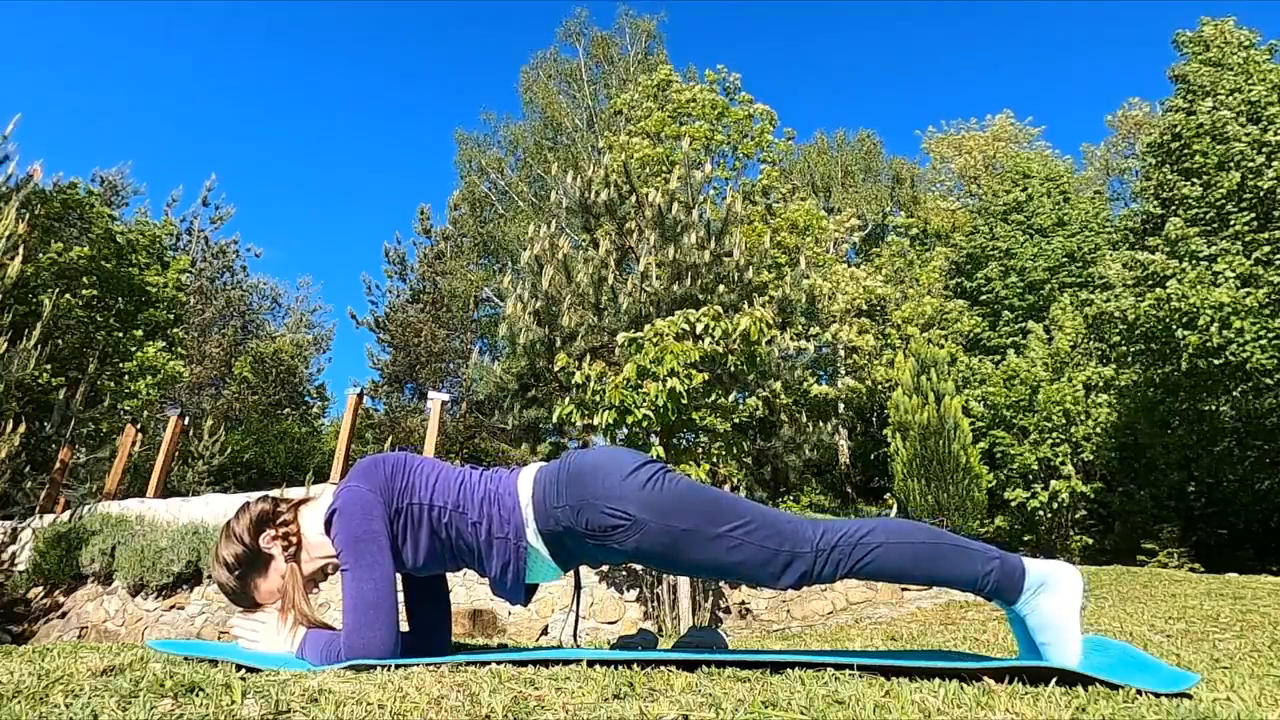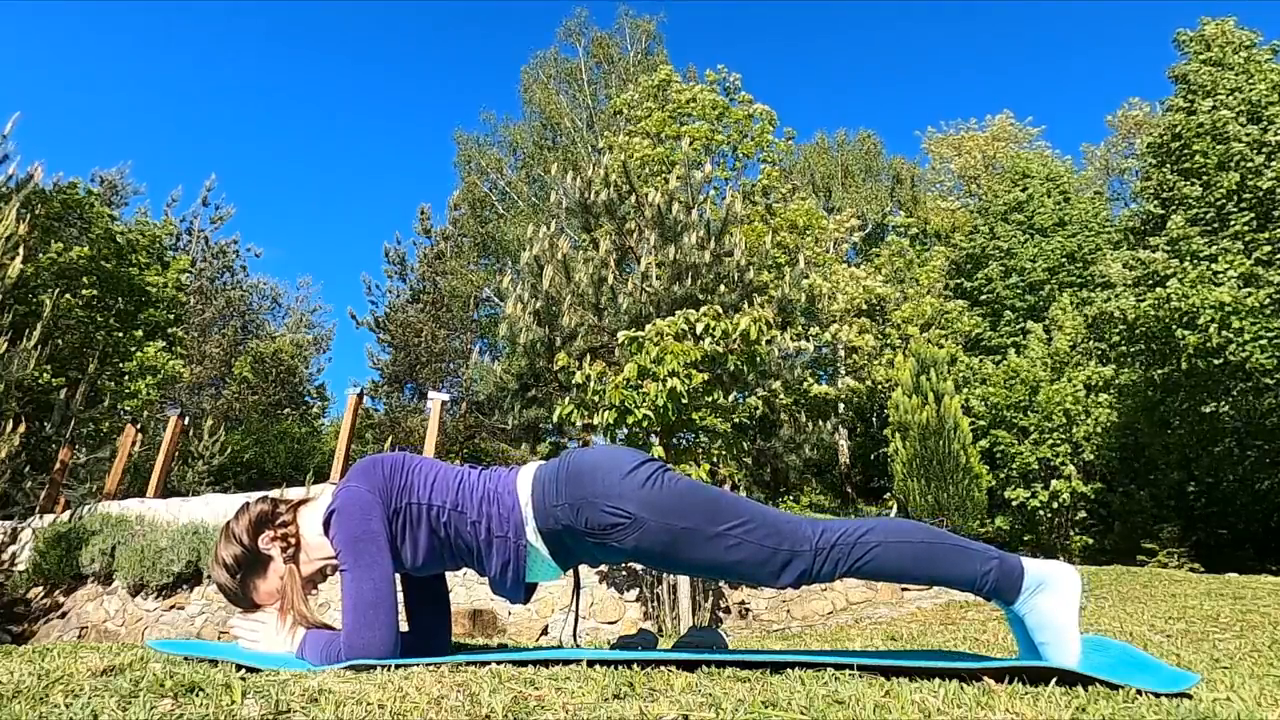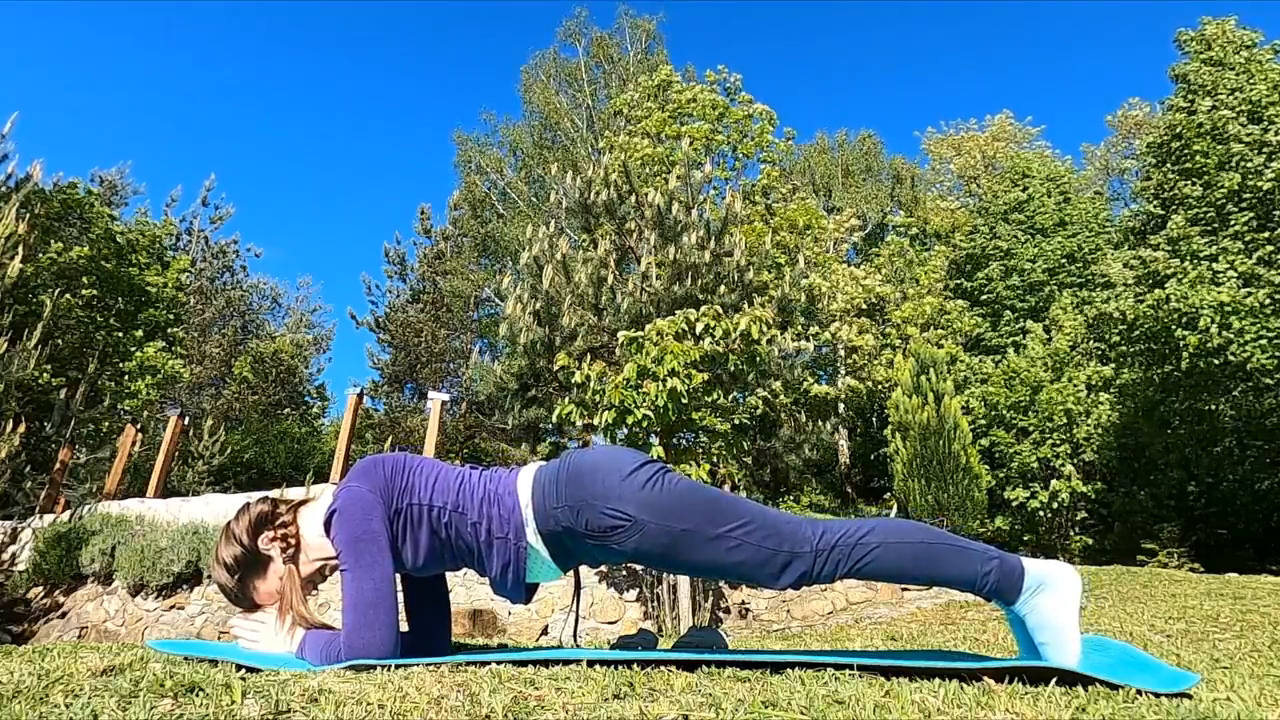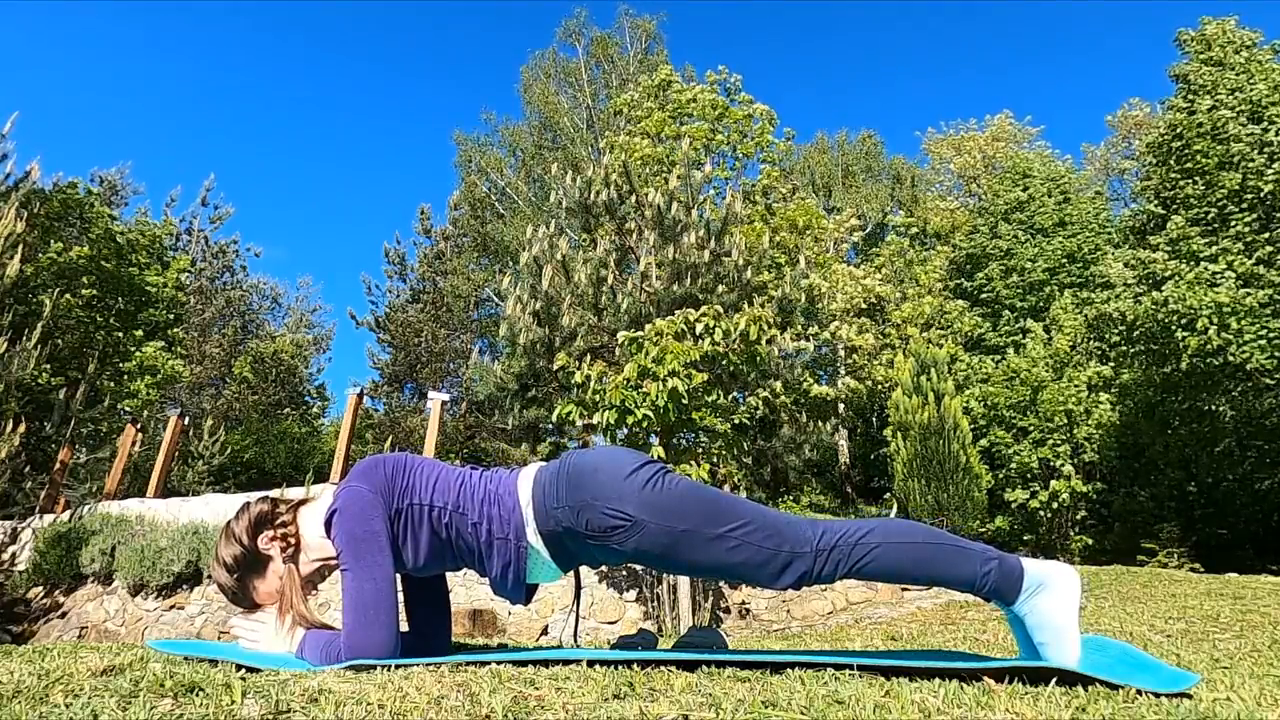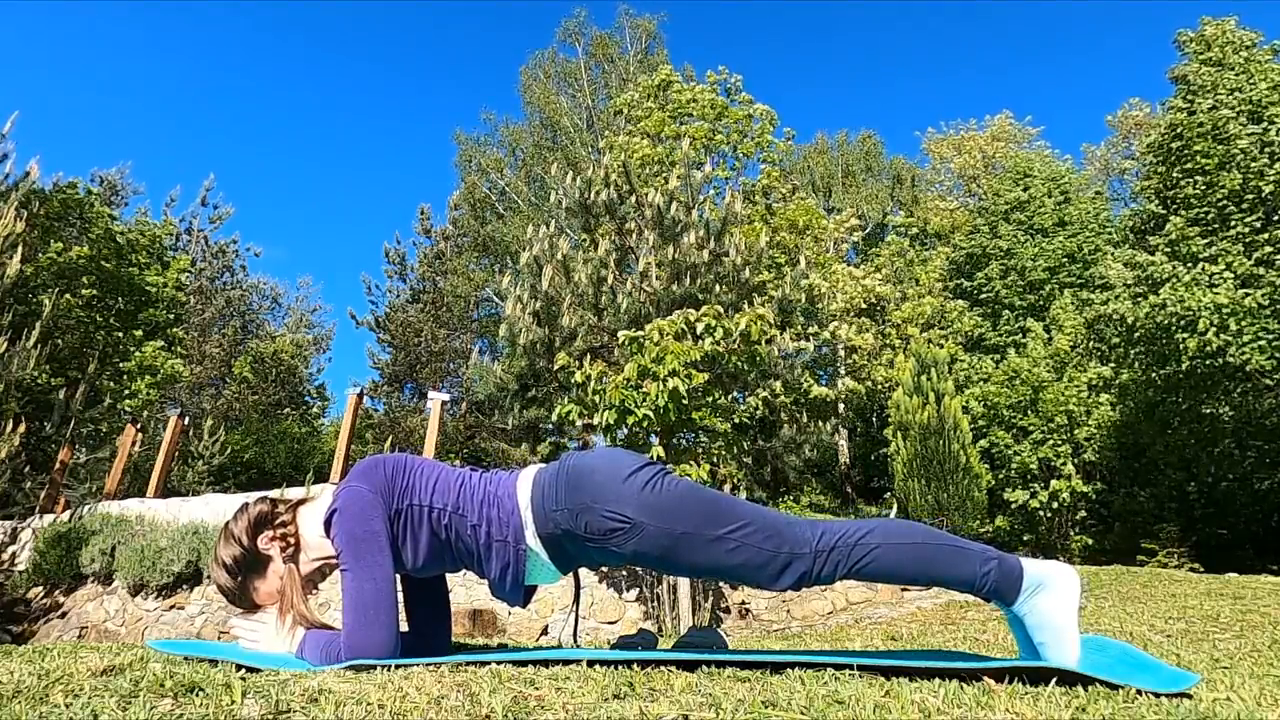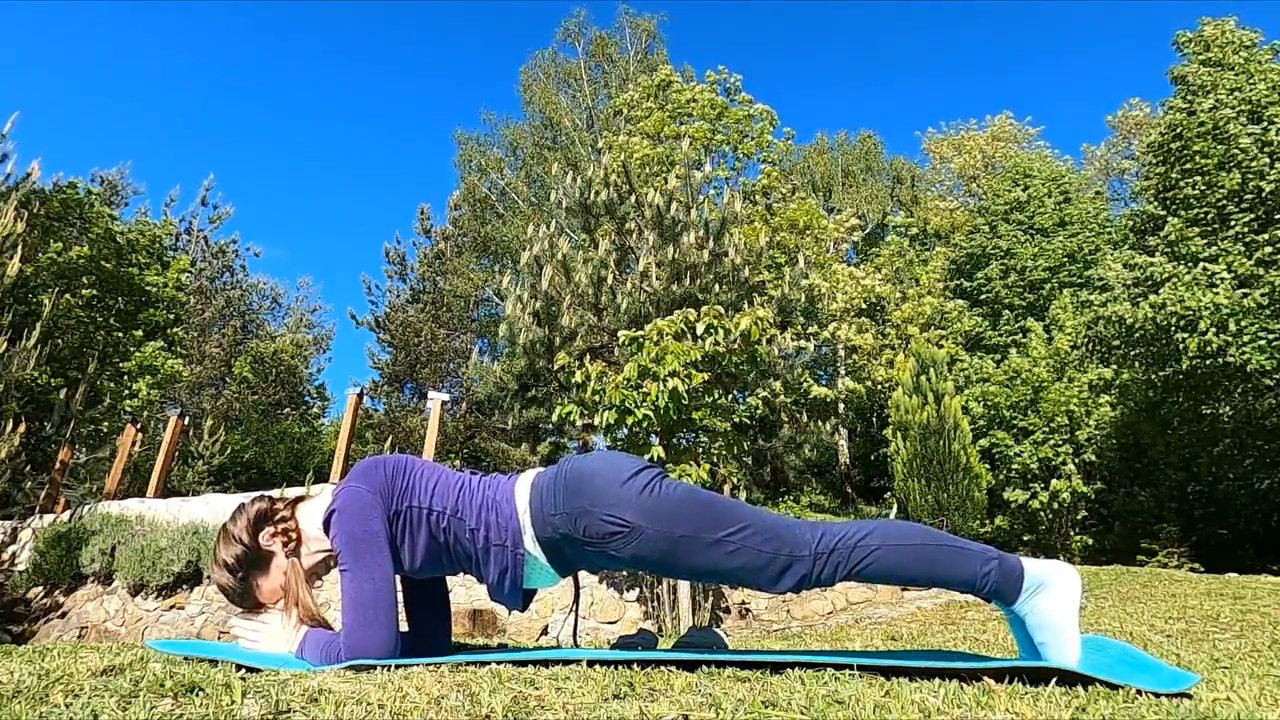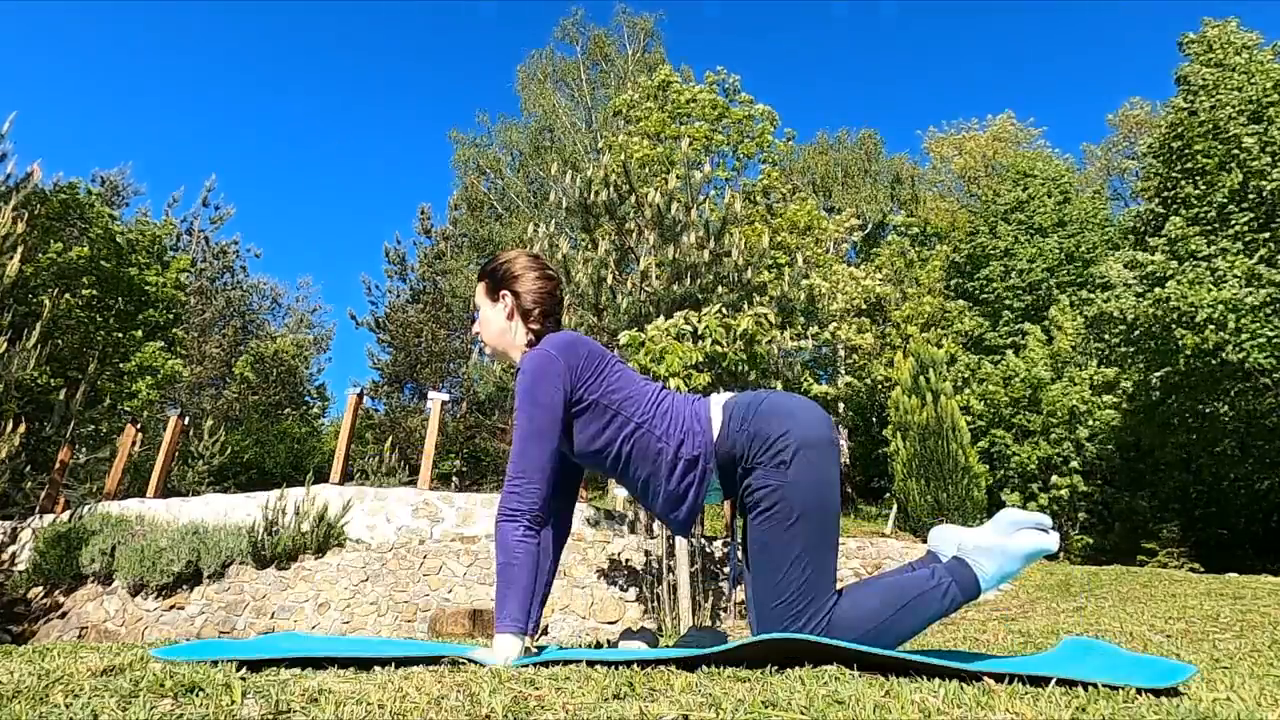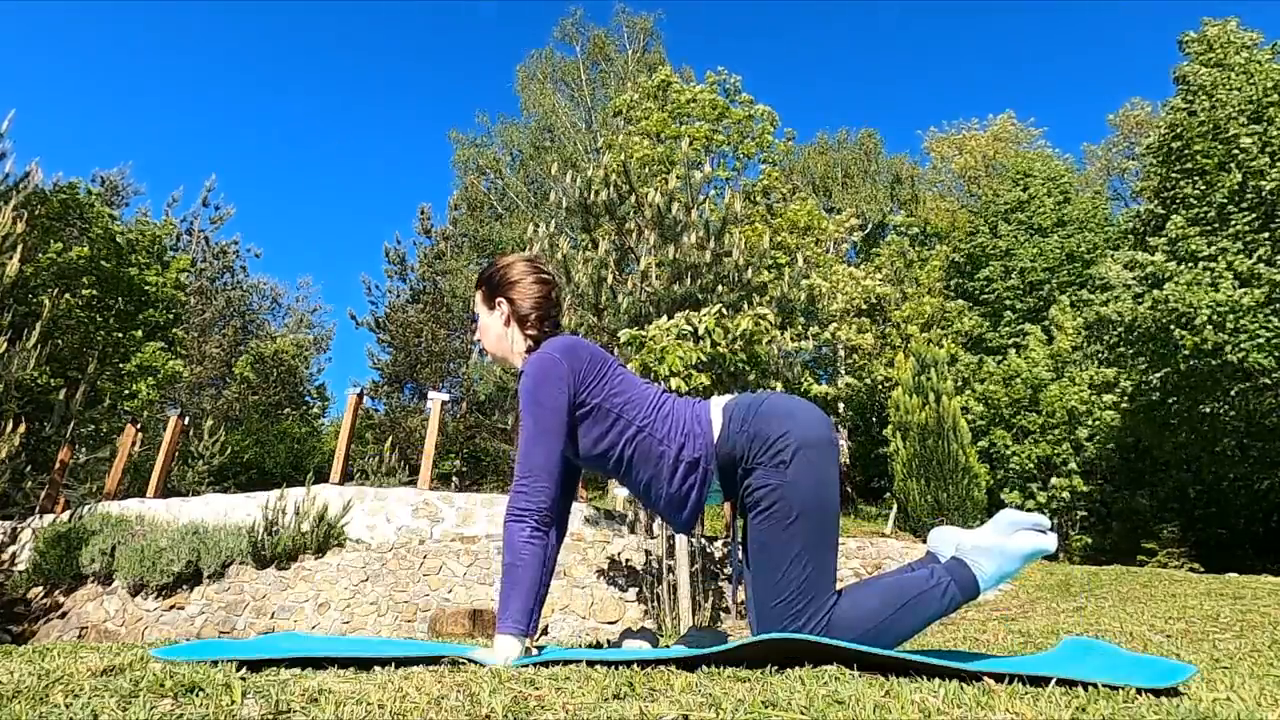
dt=0.4s
person 1, frame 1
left shoulder: (357, 502)
right shoulder: (384, 522)
left elbow: (374, 646)
right elbow: (426, 641)
left wrist: (294, 638)
right wrist: (297, 621)
left hip: (595, 503)
right hip: (588, 507)
left knee: (812, 551)
right knee: (809, 547)
left ankle: (1023, 579)
right ankle: (1016, 579)
person 1, frame 2
left shoulder: (355, 502)
right shoulder: (386, 522)
left elbow: (373, 645)
right elbow: (428, 642)
left wrist: (293, 639)
right wrist: (293, 622)
left hip: (595, 500)
right hip: (586, 504)
left knee: (809, 551)
right knee: (803, 549)
left ankle: (1022, 577)
right ankle: (1014, 579)
person 1, frame 3
left shoulder: (356, 503)
right shoulder: (384, 524)
left elbow: (373, 647)
right elbow: (426, 643)
left wrist: (294, 640)
right wrist: (299, 624)
left hip: (594, 503)
right hip: (588, 506)
left knee: (812, 552)
right knee: (808, 550)
left ankle: (1022, 580)
right ankle: (1015, 581)
person 1, frame 4
left shoulder: (358, 499)
right shoulder: (388, 521)
left elbow: (373, 645)
right elbow: (428, 641)
left wrist: (290, 639)
right wrist: (297, 624)
left hip: (596, 500)
right hip: (588, 506)
left knee: (809, 553)
right knee: (804, 551)
left ankle: (1020, 577)
right ankle: (1013, 579)
person 1, frame 5
left shoulder: (358, 499)
right shoulder: (386, 522)
left elbow: (374, 645)
right elbow: (428, 643)
left wrist: (295, 640)
right wrist: (305, 625)
left hip: (595, 506)
right hip: (588, 508)
left knee: (812, 553)
right knee: (809, 551)
left ankle: (1021, 579)
right ankle: (1014, 581)
person 1, frame 6
left shoulder: (358, 495)
right shoulder: (380, 518)
left elbow: (372, 644)
right elbow: (429, 642)
left wrist: (297, 639)
right wrist: (299, 626)
left hip: (595, 509)
right hip: (586, 511)
left knee: (813, 554)
right knee: (813, 551)
left ankle: (1022, 578)
right ankle: (1014, 580)
person 1, frame 7
left shoulder: (551, 359)
right shoulder: (555, 378)
left elbow: (522, 509)
right elbow: (551, 517)
left wrist: (506, 642)
right wrist: (520, 633)
left hip: (775, 441)
right hip: (765, 450)
left knee: (803, 636)
right knee: (793, 632)
left ankle: (969, 565)
right ankle: (948, 557)
person 1, frame 8
left shoulder: (550, 364)
right shoulder: (559, 374)
left elbow: (531, 511)
right elbow: (550, 513)
left wrist: (508, 640)
right wrist: (519, 633)
left hip: (776, 443)
right hip: (764, 448)
left knee: (803, 636)
right knee: (787, 628)
left ankle: (967, 569)
right ankle: (947, 559)
